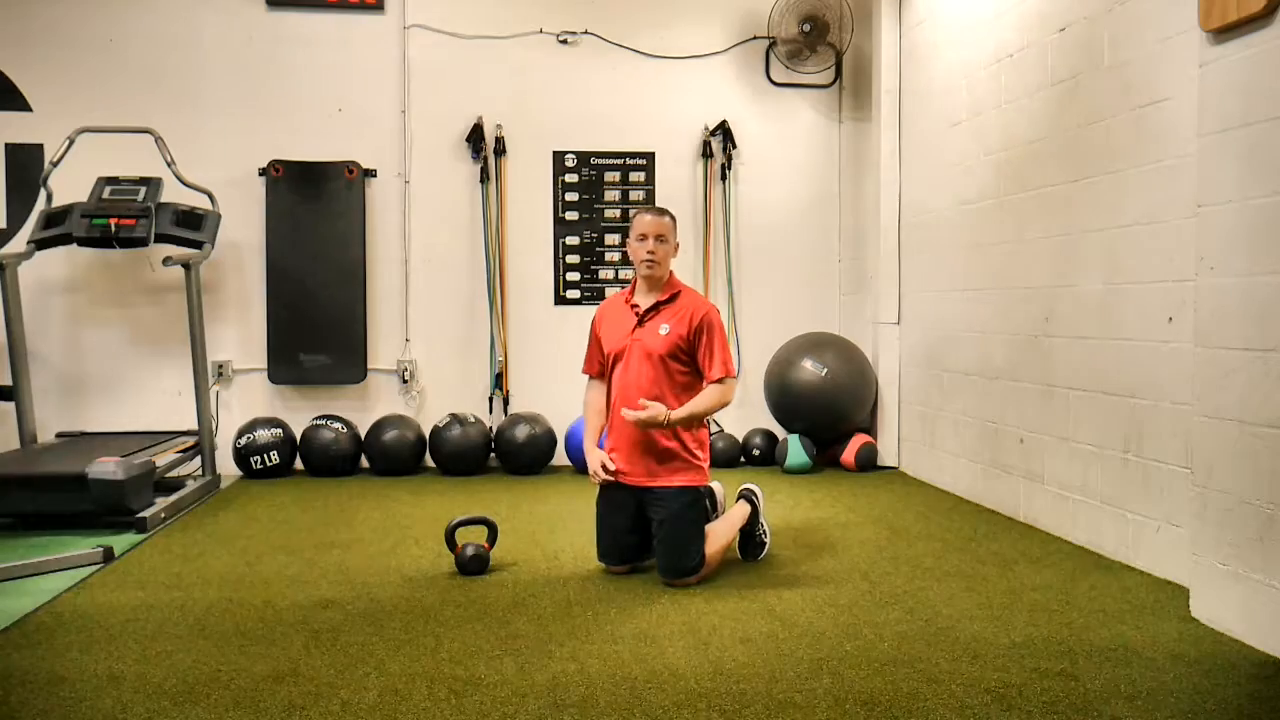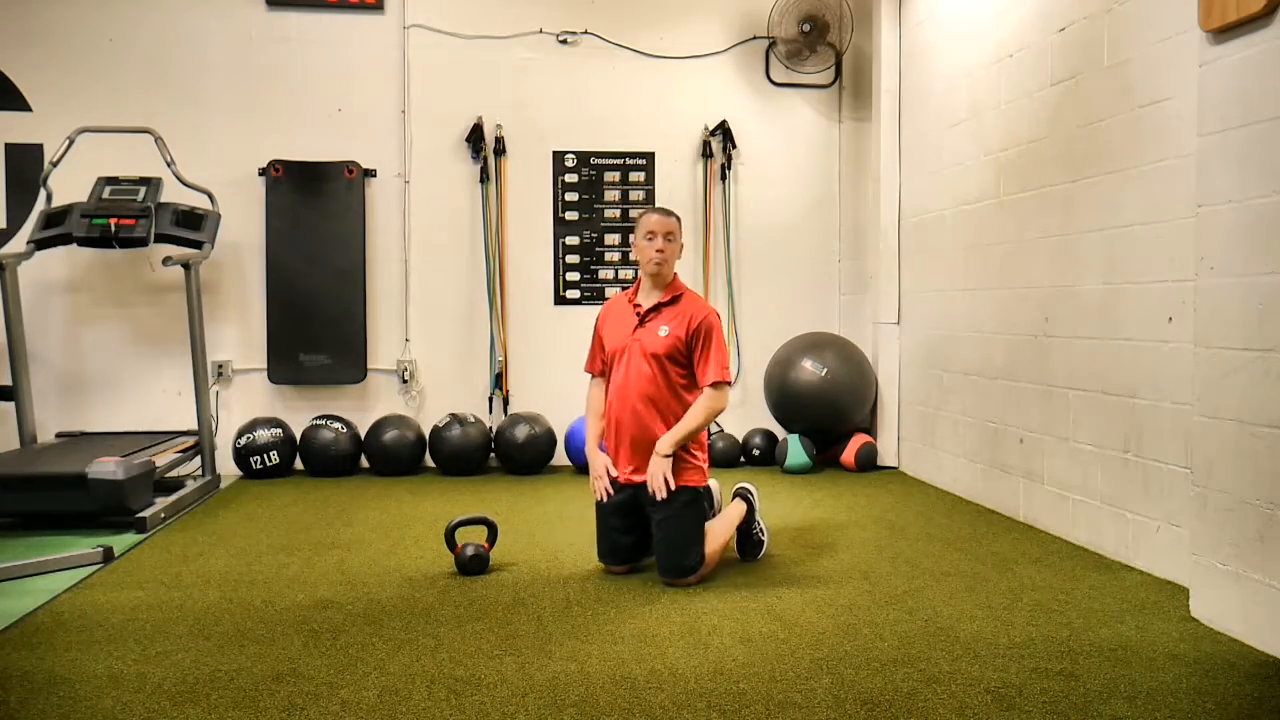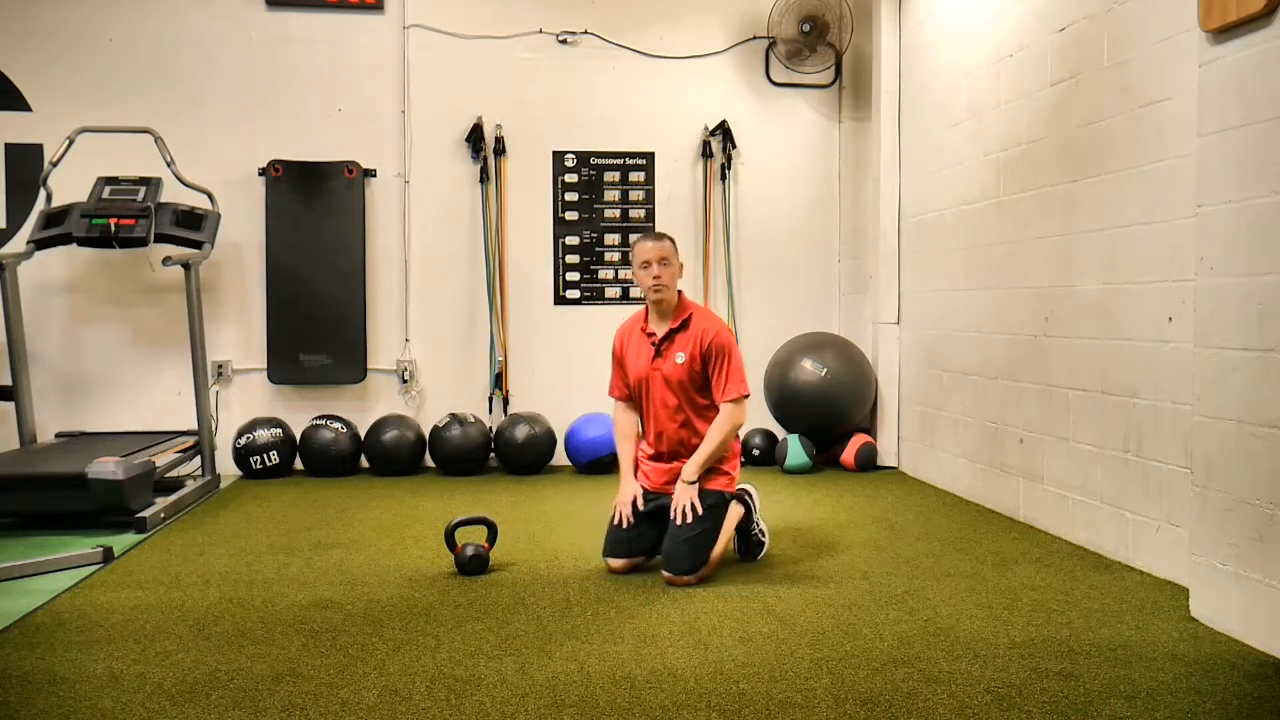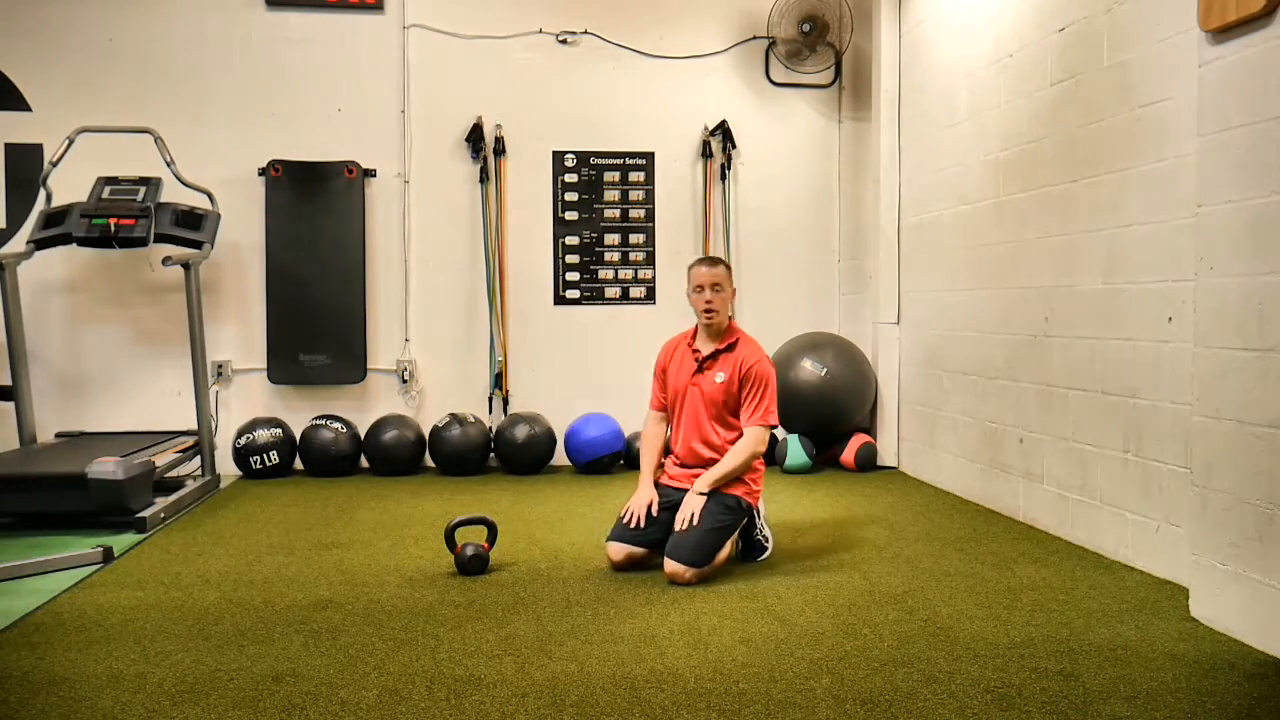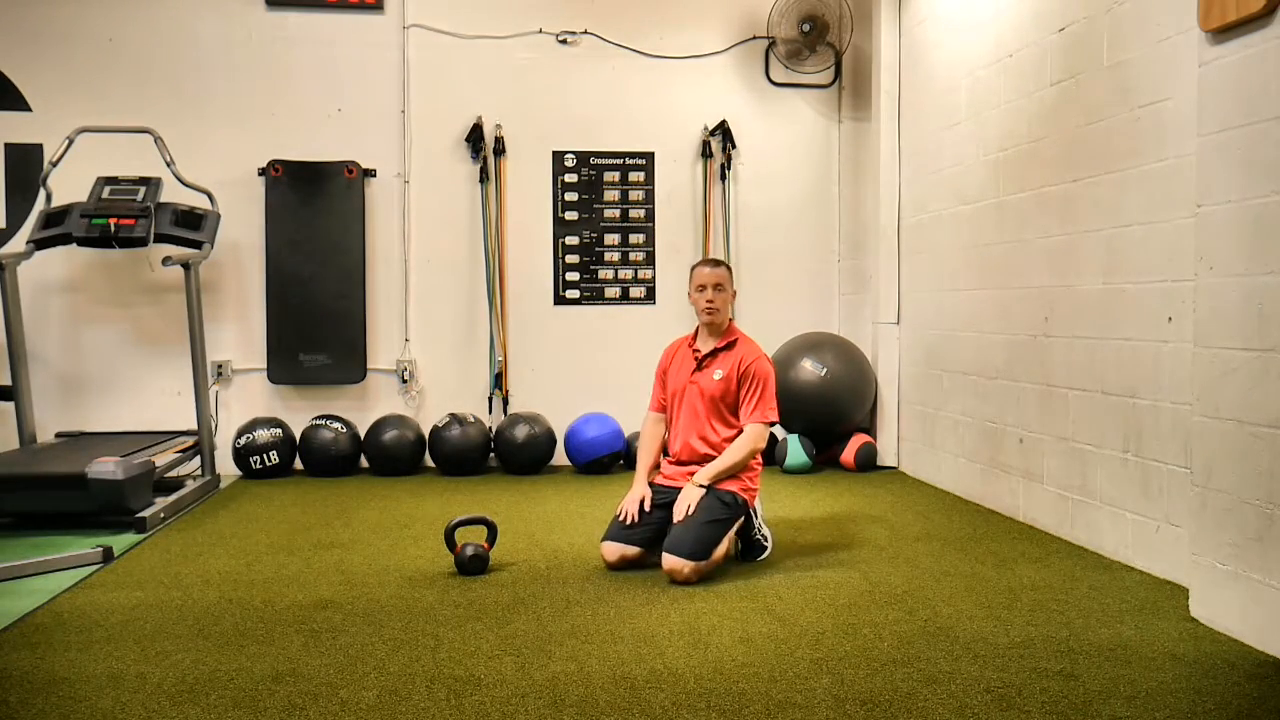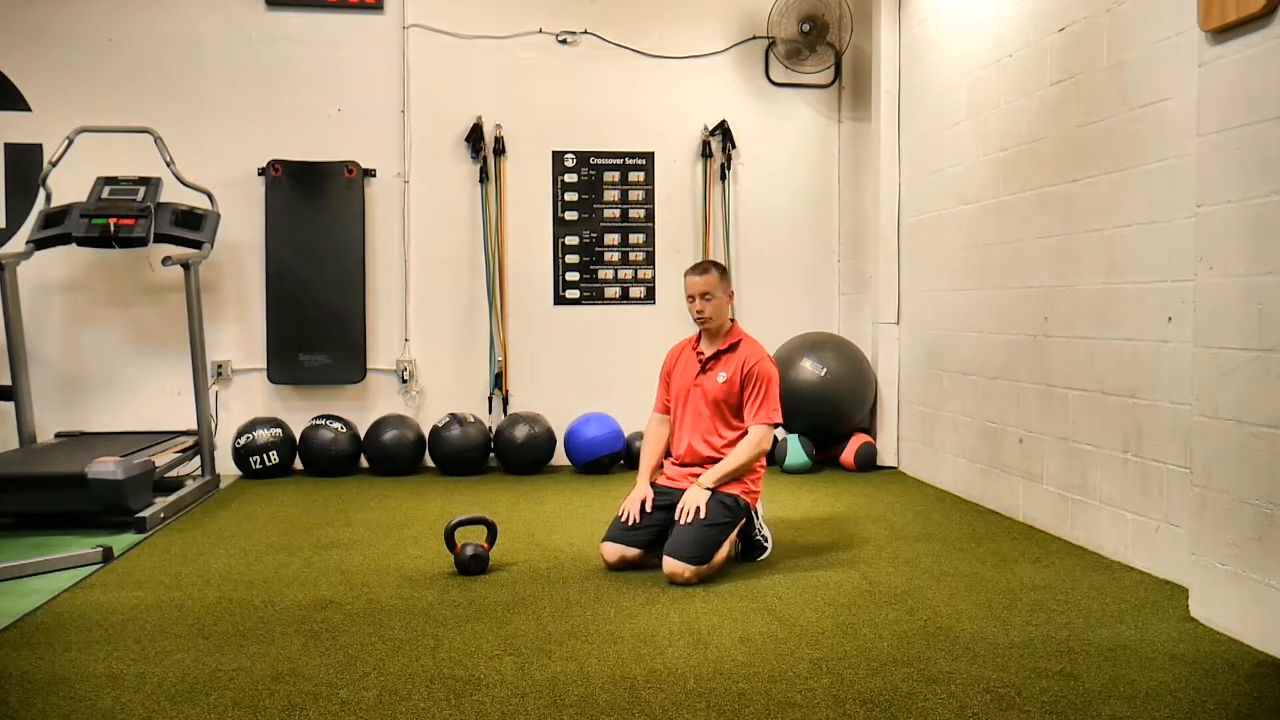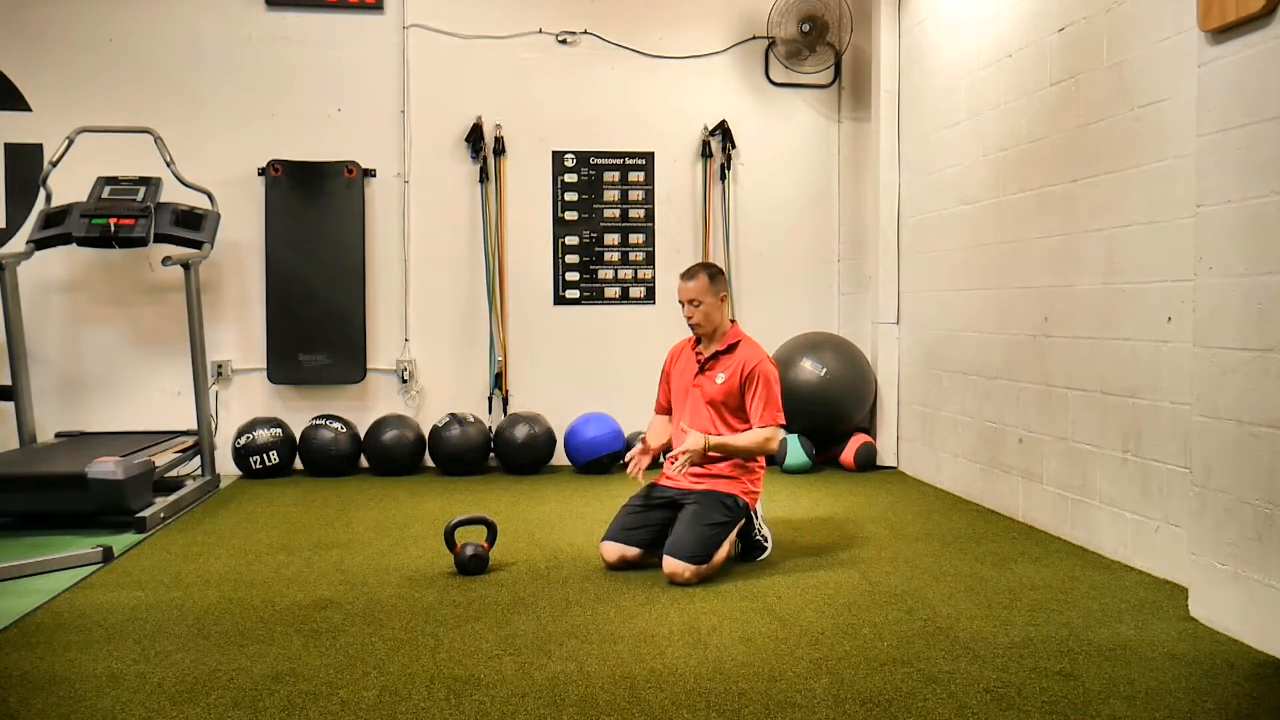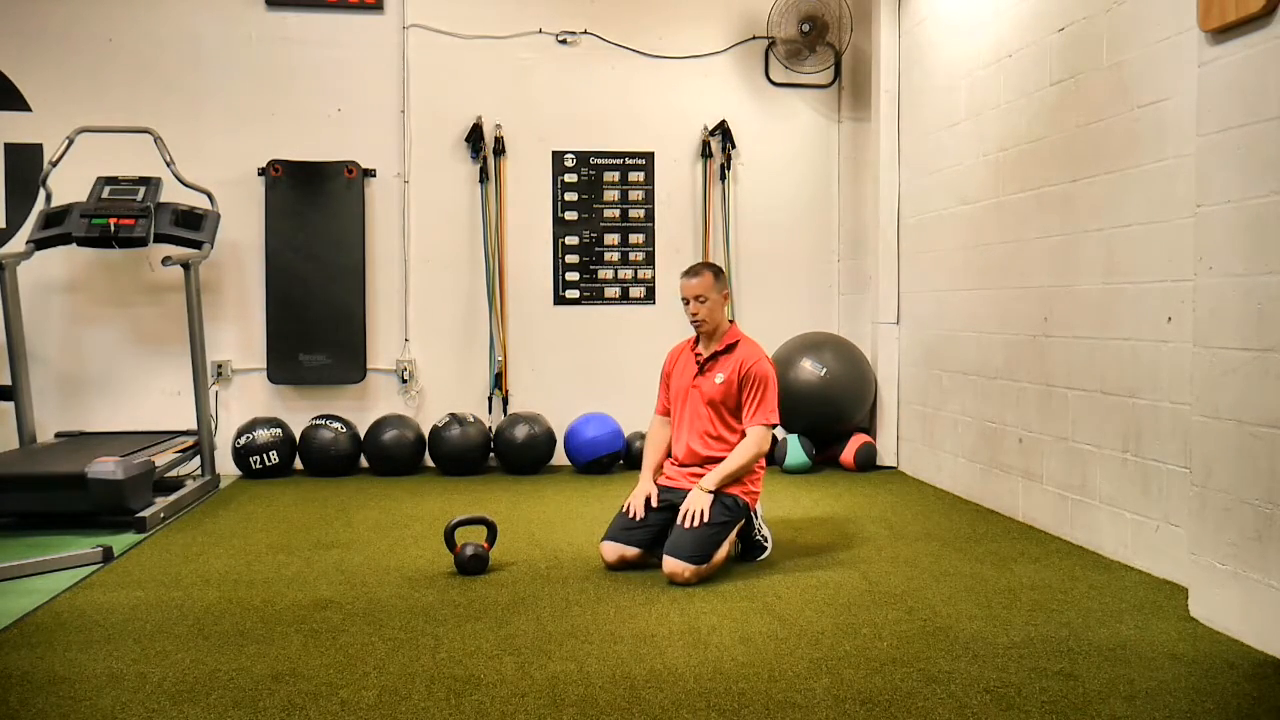
dt=0.5s
person 1, frame 1
left shoulder: (698, 311)
right shoulder: (607, 312)
left elbow: (723, 389)
right elbow: (597, 384)
left wrist: (669, 418)
right wrist: (590, 445)
left hip: (676, 467)
right hip: (621, 468)
left knee: (680, 575)
right knee: (617, 564)
left ankle: (745, 509)
right ankle: (703, 503)
person 1, frame 2
left shoulder: (698, 314)
right shoulder: (610, 312)
left elbow: (716, 396)
right elbow: (599, 383)
left wrist: (664, 447)
right wrist: (593, 448)
left hip: (675, 467)
right hip: (619, 468)
left knee: (679, 575)
right knee: (617, 565)
left ankle: (741, 509)
right ankle: (701, 504)
person 1, frame 3
left shoulder: (711, 332)
right shoulder: (626, 336)
left elbow: (733, 414)
right elbow: (625, 408)
left wrist: (689, 476)
right wrist: (627, 477)
left hip: (706, 473)
right hip: (651, 474)
left knee: (680, 573)
right knee: (619, 561)
left ankle: (738, 510)
right ankle: (678, 526)
person 1, frame 4
left shoulder: (752, 360)
right shoulder: (671, 351)
left elbow: (755, 441)
right elbow: (656, 420)
left wrist: (702, 488)
right wrist: (646, 483)
left hip: (728, 484)
right hip: (675, 478)
left knee: (680, 569)
right knee: (619, 553)
left ankle: (740, 525)
right ankle: (690, 530)
person 1, frame 5
left shoulder: (751, 359)
right shoulder: (673, 353)
left elbow: (755, 438)
right elbow: (656, 421)
left wrist: (700, 481)
right wrist: (640, 481)
left hip: (724, 481)
right hip: (671, 478)
left knee: (680, 566)
right knee: (614, 553)
left ankle: (739, 527)
right ankle: (701, 531)
person 1, frame 6
left shoulder: (754, 360)
right shoulder: (677, 355)
left elbow: (760, 439)
right elbow: (661, 420)
left wrist: (704, 483)
right wrist: (644, 479)
left hip: (727, 485)
right hip: (676, 481)
left knee: (680, 569)
right knee: (614, 554)
left ankle: (739, 529)
right ankle: (707, 532)
person 1, frame 7
left shoulder: (753, 361)
right shoulder: (677, 354)
left elbow: (769, 439)
left wrist: (708, 444)
right wrist: (651, 446)
left hip: (726, 484)
right hip: (674, 480)
left knee: (680, 569)
right knee: (613, 553)
left ankle: (740, 529)
right ankle: (717, 533)
person 1, frame 8
left shoulder: (752, 361)
right shoulder: (677, 356)
left elbow: (759, 442)
left wrist: (706, 486)
right wrist: (647, 477)
left hip: (726, 486)
right hip: (674, 479)
left knee: (680, 569)
right knee: (614, 553)
left ankle: (740, 530)
right ankle: (701, 535)
